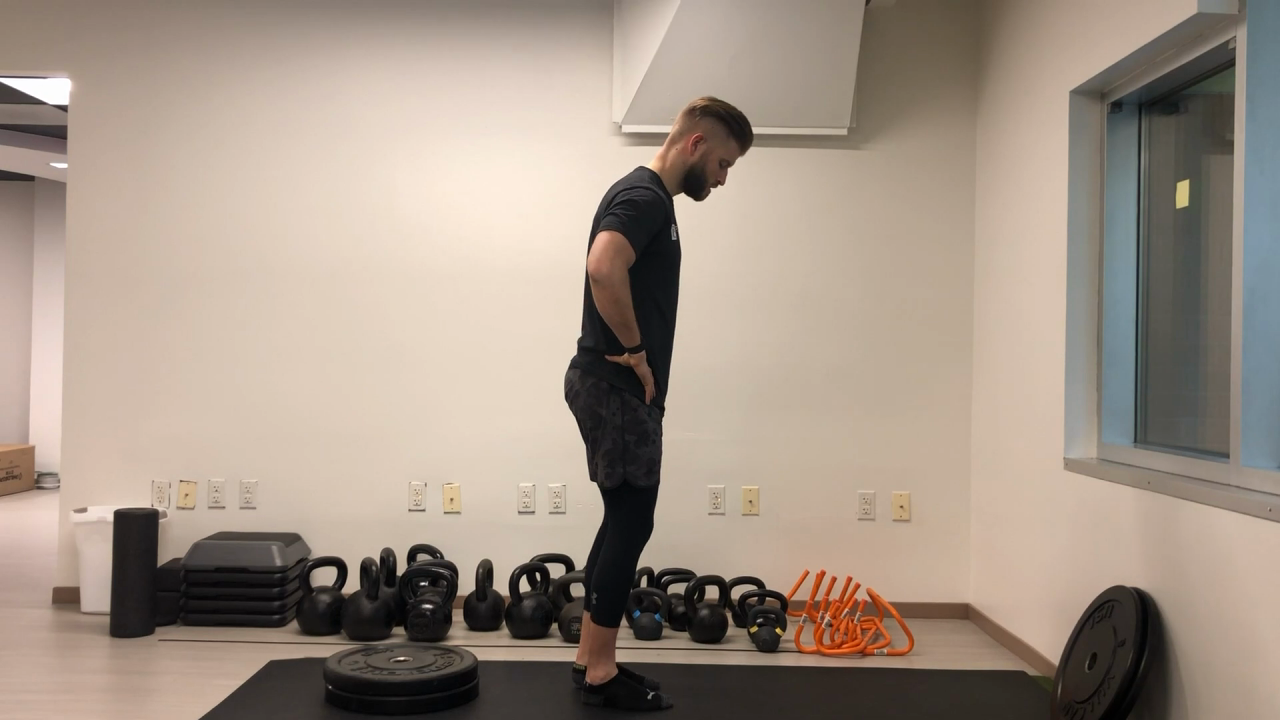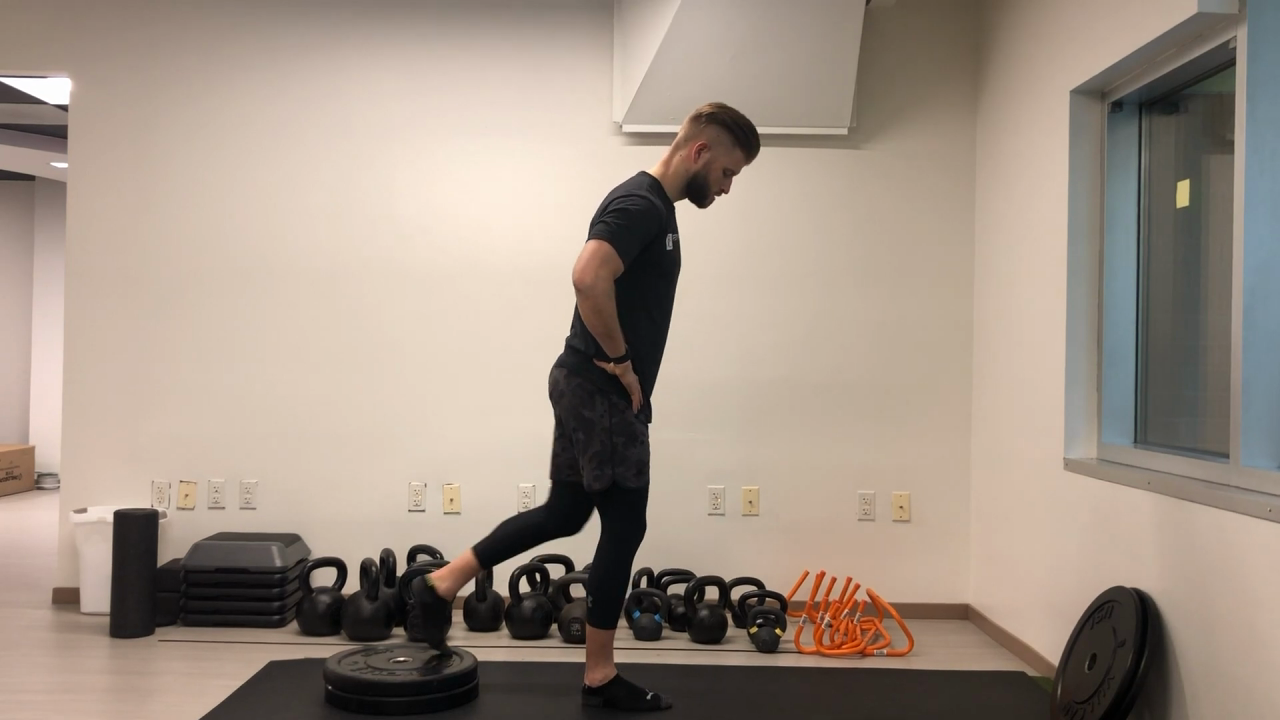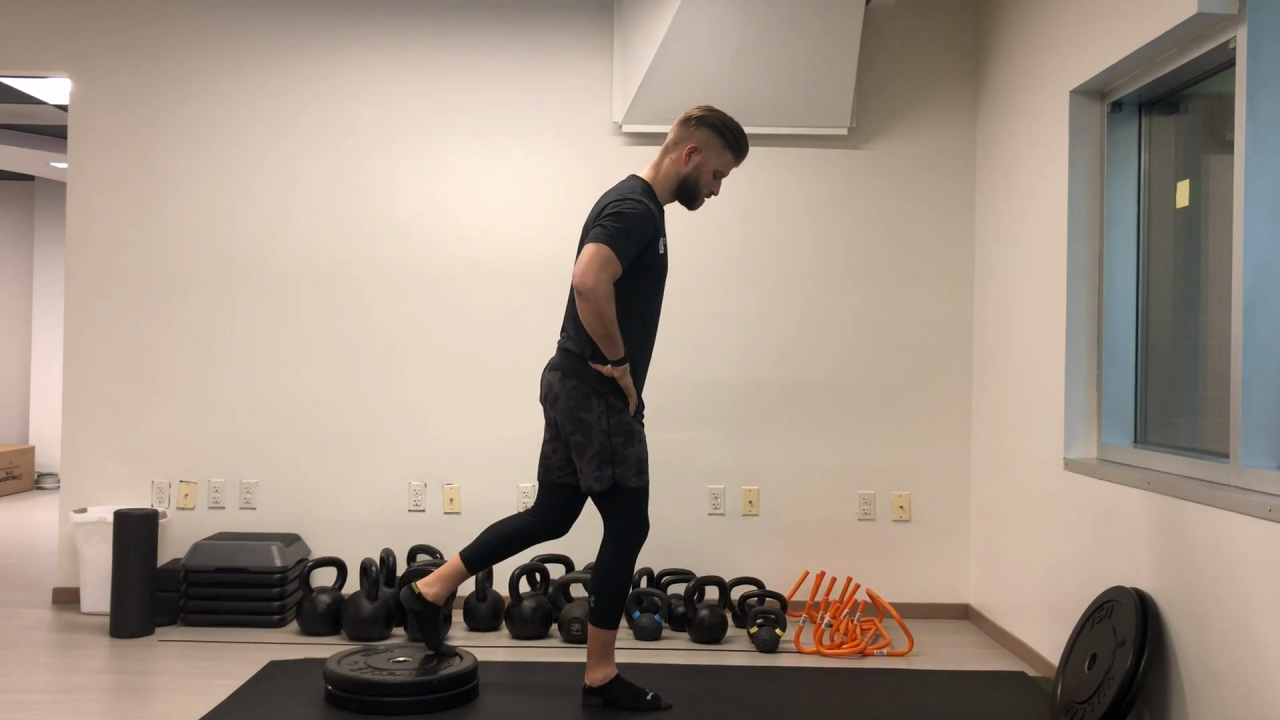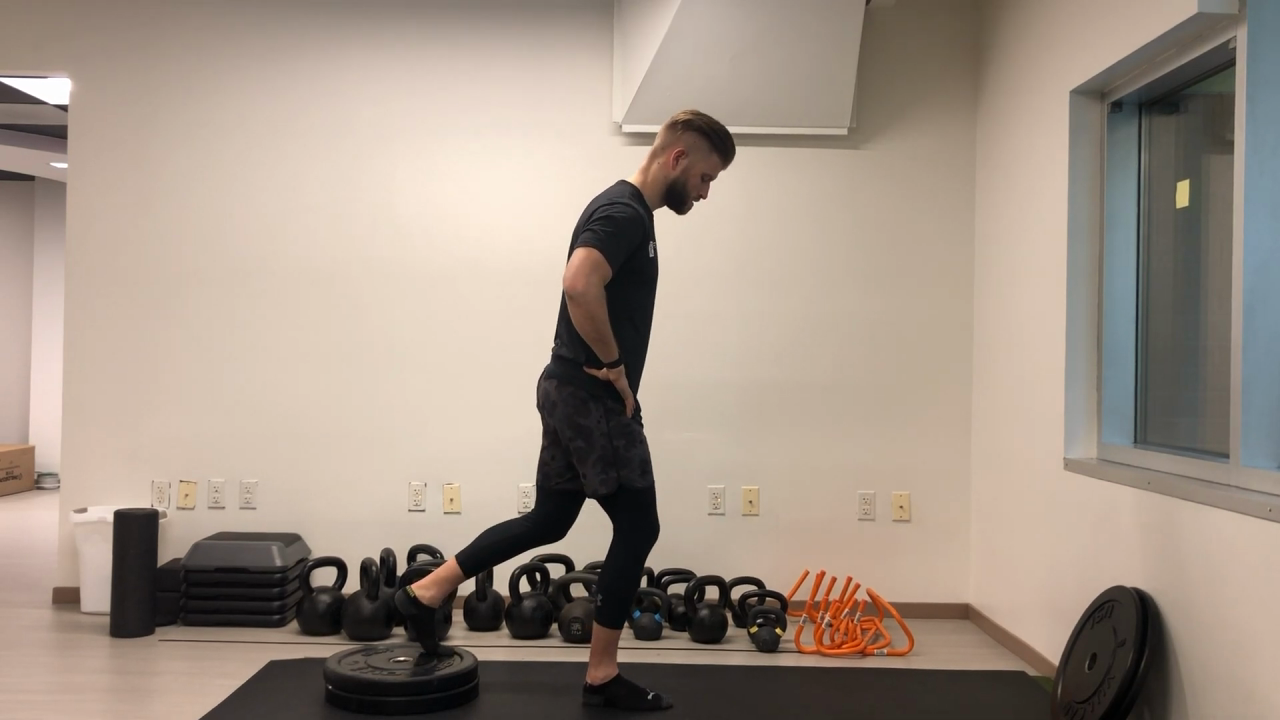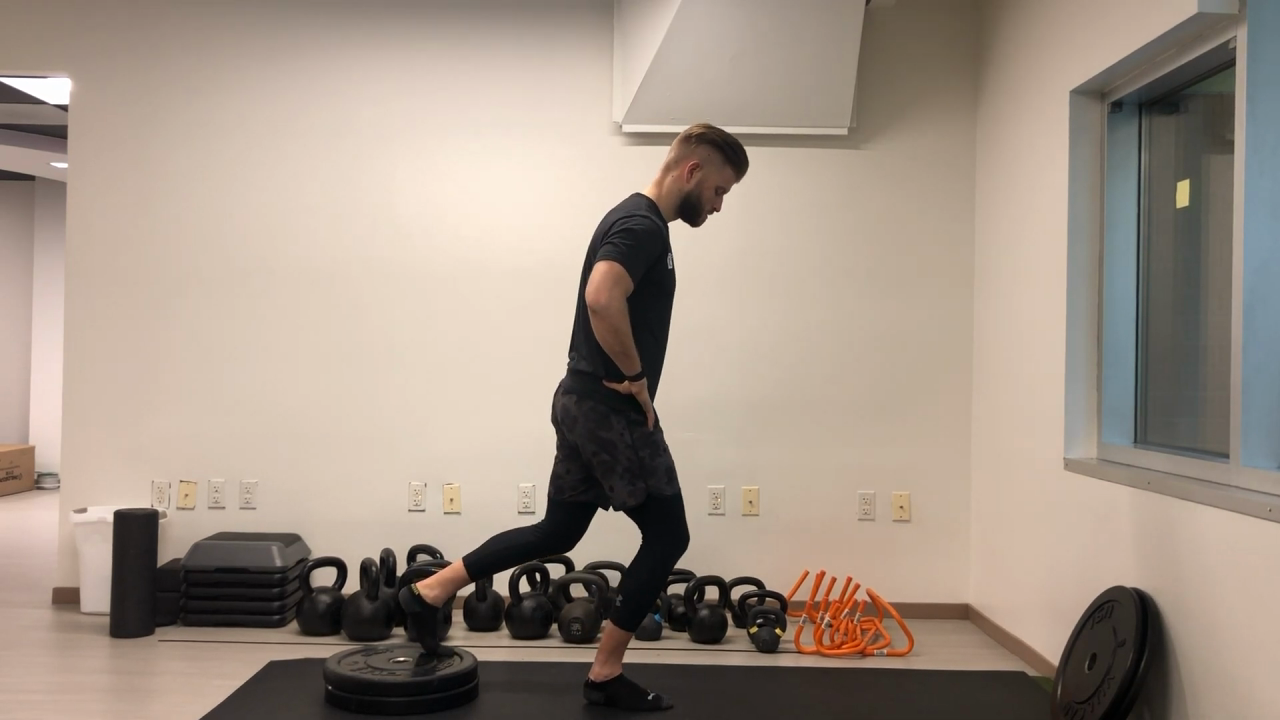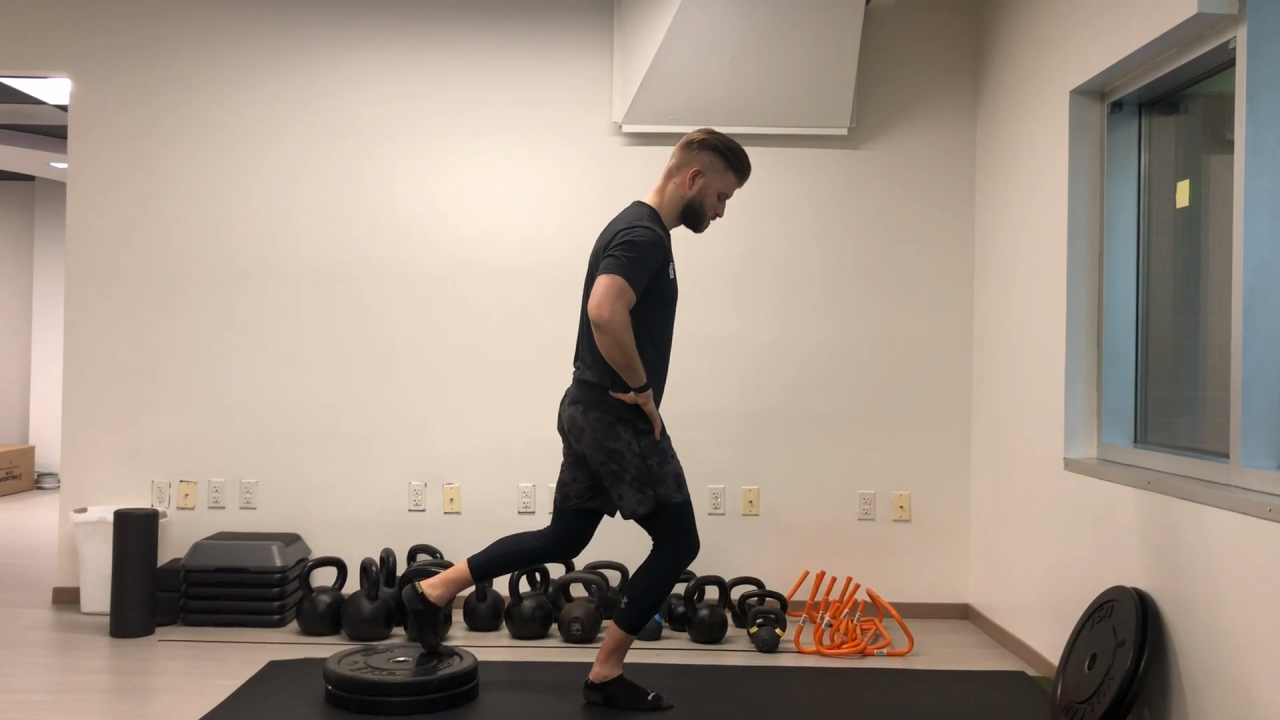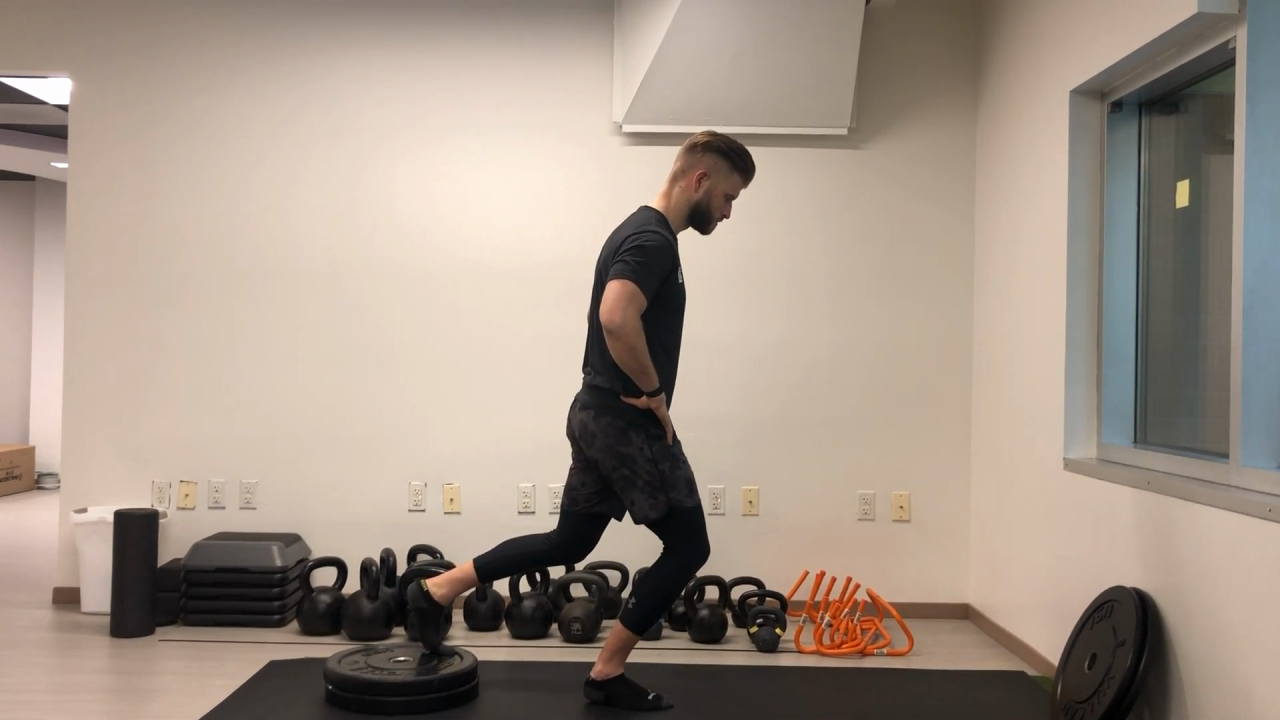
dt=0.7s
person 1, frame 1
left shoulder: (649, 197)
right shoulder: (642, 197)
right elbow: (603, 269)
right wrist: (634, 352)
left hip: (615, 386)
right hip: (616, 386)
left knee: (621, 522)
right knee: (631, 523)
left ankle: (591, 656)
right ankle: (600, 672)
person 1, frame 2
left shoulder: (656, 206)
right shoulder: (639, 203)
right elbow: (589, 278)
right wrist: (622, 361)
left hip: (593, 387)
right hip: (601, 390)
left knee: (568, 511)
right knee: (624, 525)
left ankle: (443, 584)
right ankle: (600, 676)
person 1, frame 3
left shoulder: (638, 205)
right shoulder: (635, 208)
right elbow: (589, 281)
right wrist: (618, 364)
left hip: (576, 385)
right hip: (594, 391)
left knee: (552, 514)
right knee: (627, 526)
left ankle: (431, 590)
right ankle: (600, 676)
person 1, frame 4
left shoulder: (629, 211)
right shoulder: (624, 212)
right elbow: (580, 285)
right wrist: (615, 366)
left hip: (572, 390)
right hip: (591, 396)
left knee: (549, 519)
right knee: (637, 527)
left ankle: (426, 593)
right ankle: (602, 676)
person 1, frame 5
left shoulder: (637, 221)
right shoulder: (643, 224)
right elbow: (601, 298)
right wrist: (636, 377)
left hip: (586, 400)
right hip: (609, 408)
left knee: (558, 530)
right knee: (667, 535)
left ankle: (429, 591)
right ankle: (606, 675)
person 1, frame 6
left shoulder: (639, 228)
right shoulder: (644, 235)
right elbow: (605, 313)
right wrist: (641, 388)
left hip: (590, 410)
right hip: (616, 418)
left knee: (563, 537)
right knee: (678, 542)
left ankle: (432, 591)
right ankle: (606, 675)
person 1, frame 7
left shoulder: (643, 231)
right shoulder: (653, 239)
right elbow: (616, 318)
right wrist: (653, 392)
left hip: (599, 413)
right hip: (625, 421)
left knee: (569, 541)
right knee: (687, 546)
left ankle: (435, 591)
right ankle: (607, 674)
